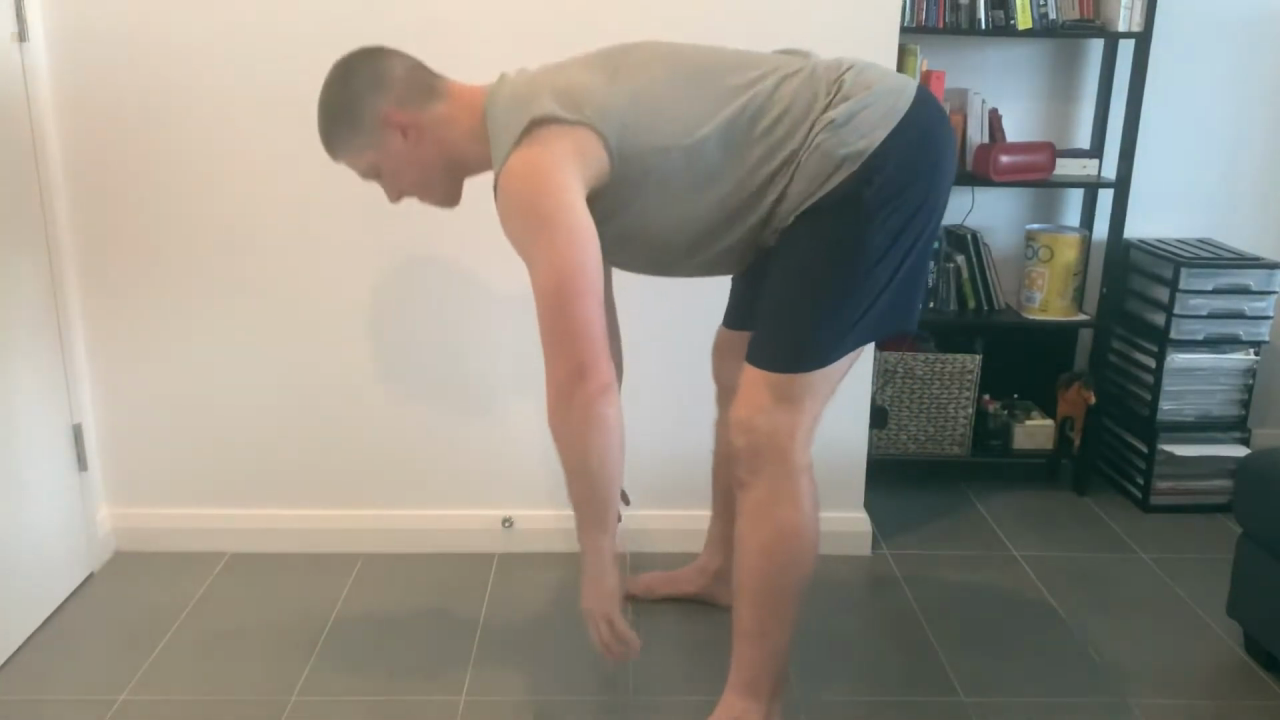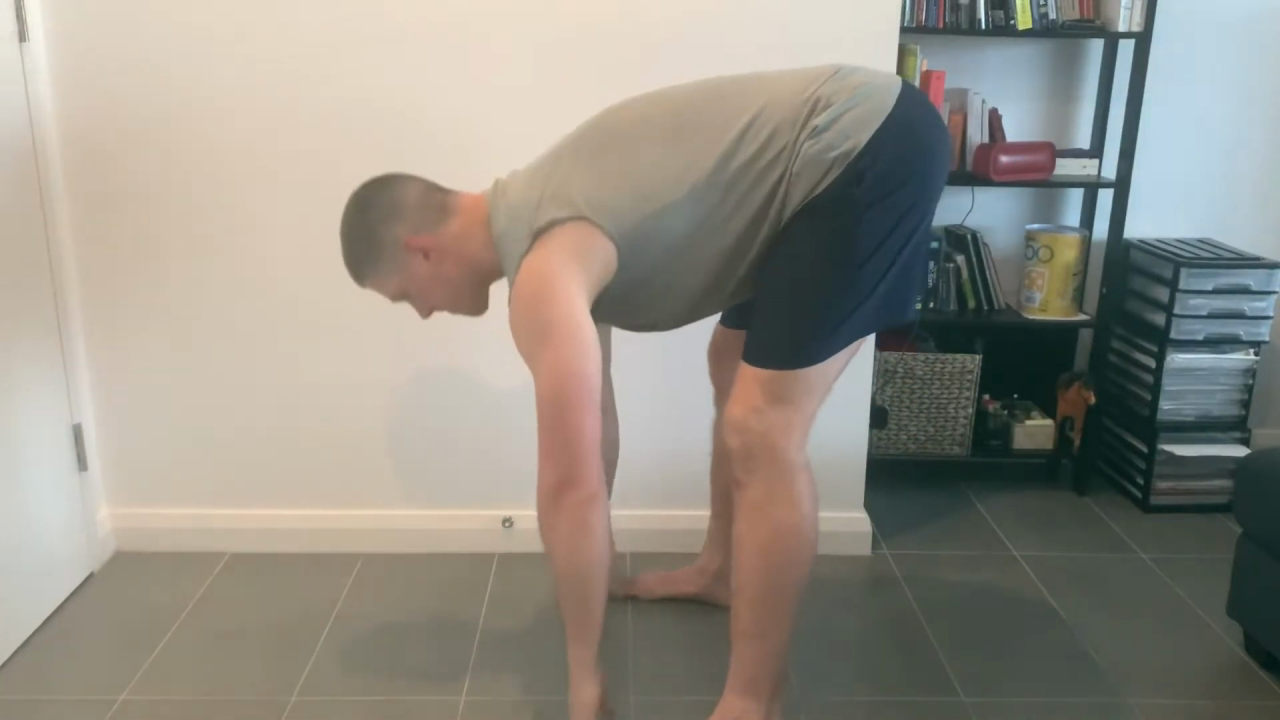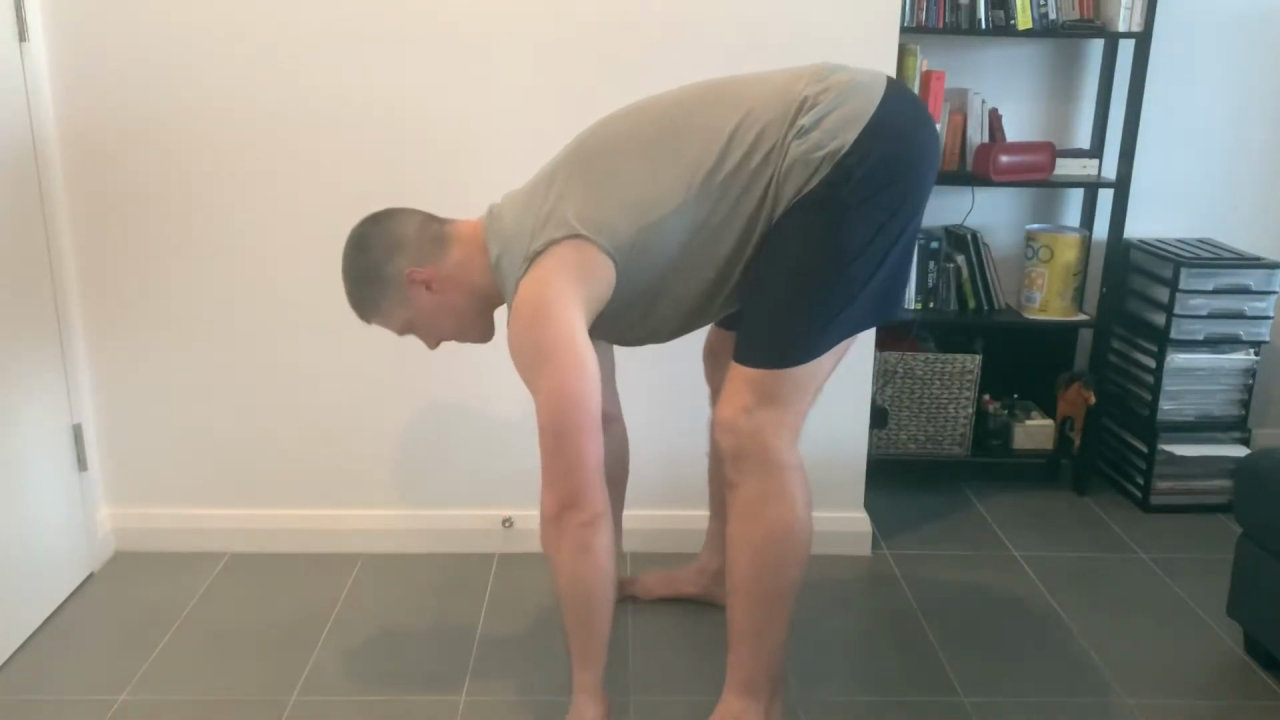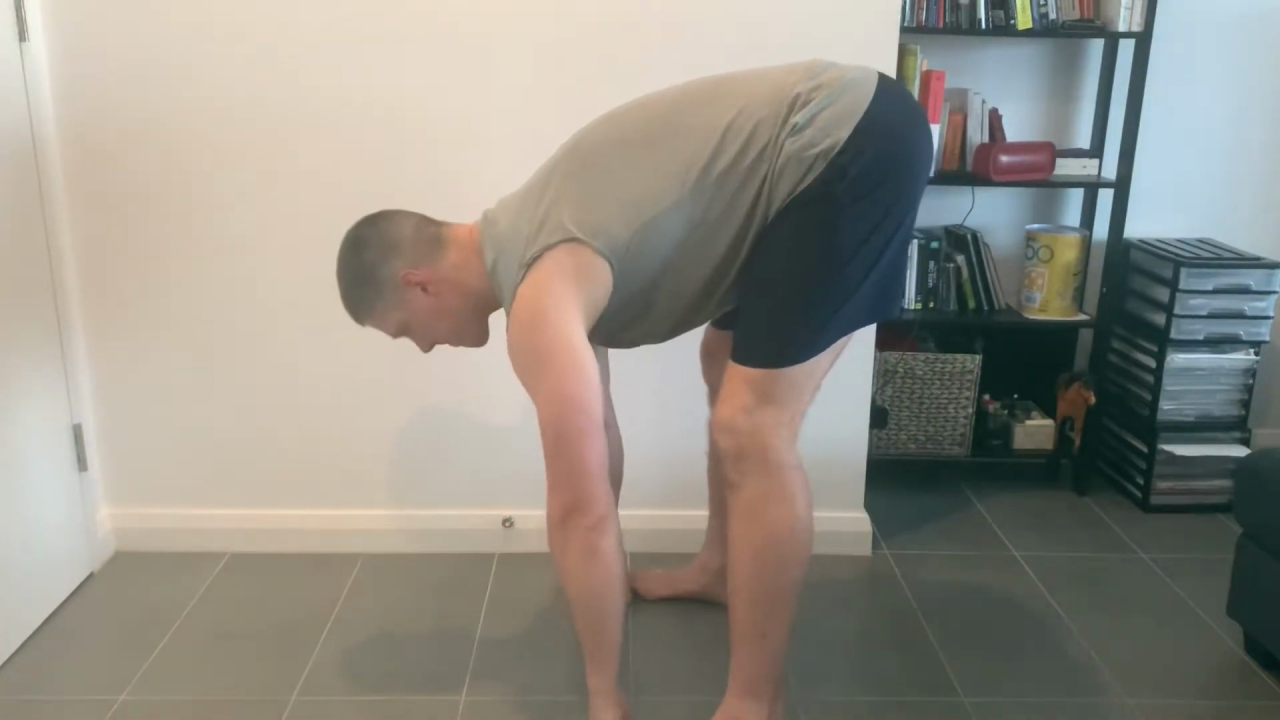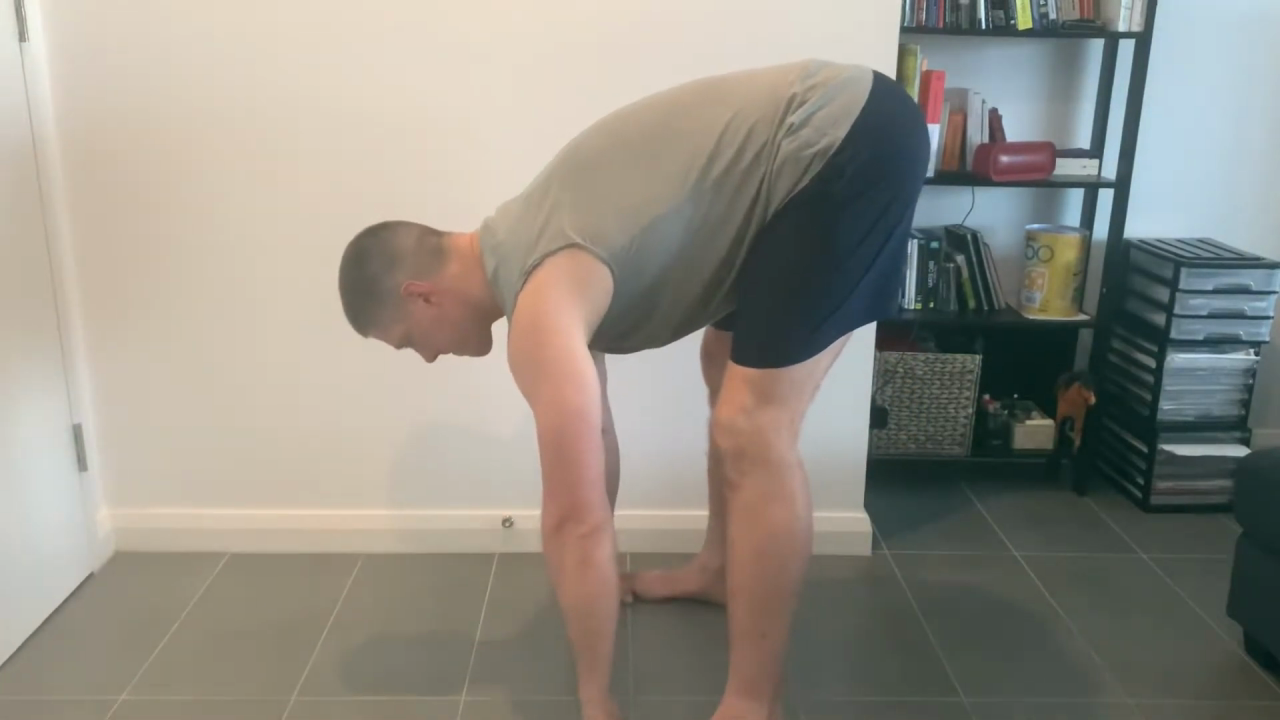
dt=0.3s
person 1, frame 1
left shoulder: (533, 167)
right shoulder: (533, 126)
left elbow: (583, 382)
right elbow: (594, 339)
left wrist: (597, 558)
right wrist: (597, 461)
left hip: (875, 153)
right hip: (858, 143)
left knee: (766, 433)
right knee: (737, 371)
right ankle: (722, 569)
person 1, frame 2
left shoulder: (543, 271)
right shoulder: (533, 221)
left elbow: (569, 490)
right elbow: (593, 408)
right wrist: (594, 561)
left hip: (871, 150)
right hip: (856, 128)
left knee: (761, 430)
right knee: (733, 369)
right ankle: (721, 568)
person 1, frame 3
left shoulder: (541, 293)
right shoulder: (533, 242)
left elbow: (573, 512)
right elbow: (600, 420)
right wrist: (607, 567)
left hip: (859, 147)
right hip: (849, 127)
left knee: (751, 431)
right knee: (729, 369)
right ankle: (719, 569)
person 1, frame 4
left shoulder: (538, 300)
right shoulder: (522, 244)
left elbow: (580, 516)
right elbow: (595, 424)
right wrist: (604, 574)
left hip: (853, 146)
right hip: (839, 121)
left knee: (752, 431)
right knee: (727, 370)
right ankle: (720, 568)
person 1, frame 5
left shoulder: (539, 307)
right shoulder: (520, 250)
left elbow: (575, 523)
right elbow: (592, 432)
right wrist: (598, 576)
left hip: (849, 144)
right hip: (836, 126)
left knee: (752, 431)
right knee: (727, 368)
right ankle: (720, 568)
